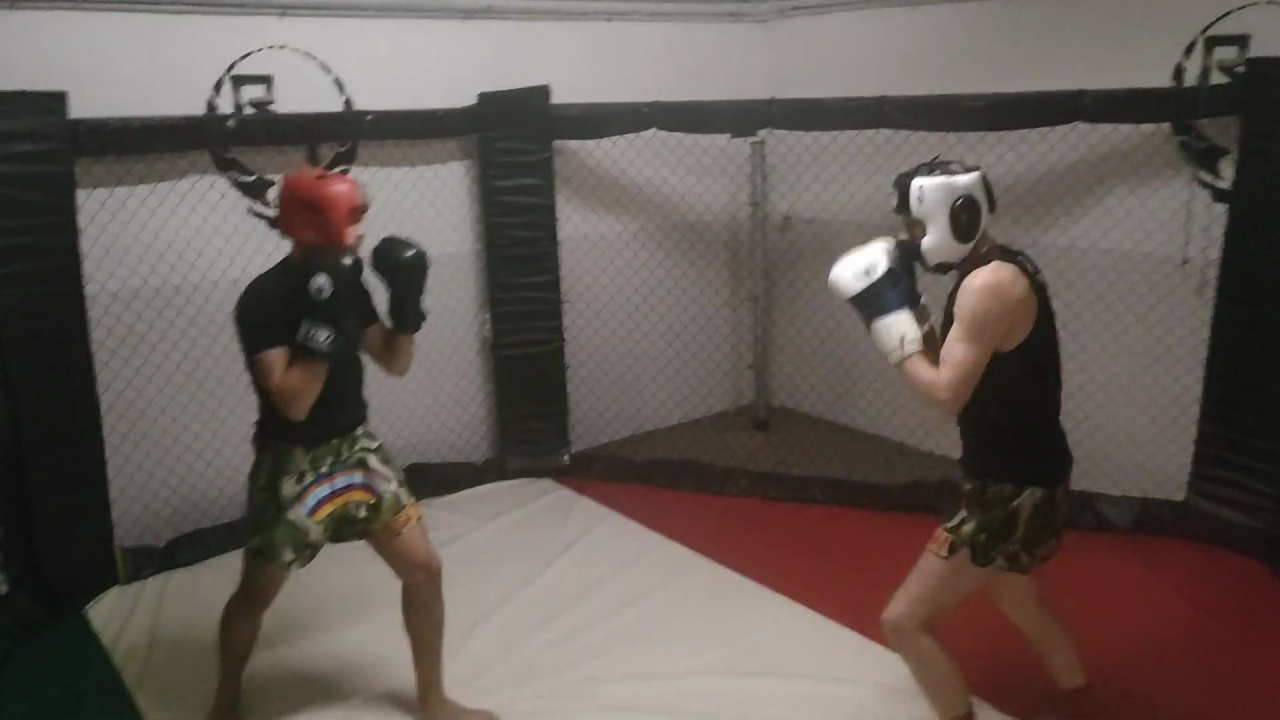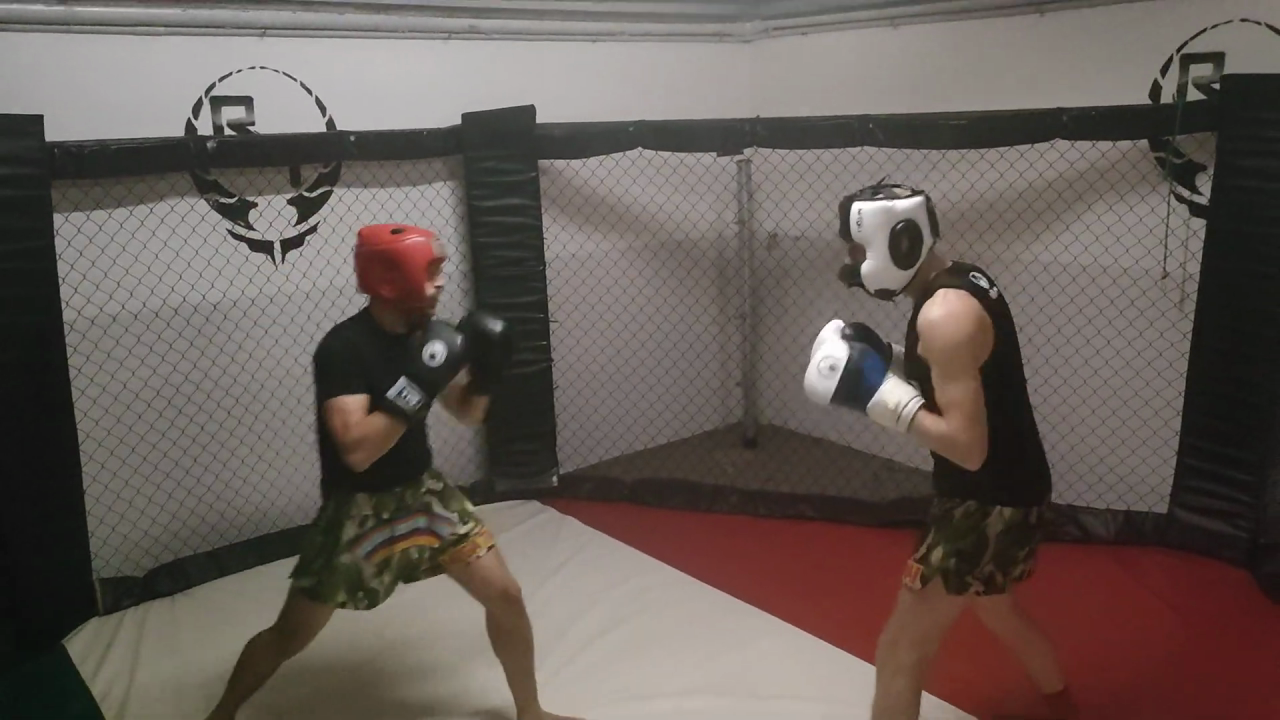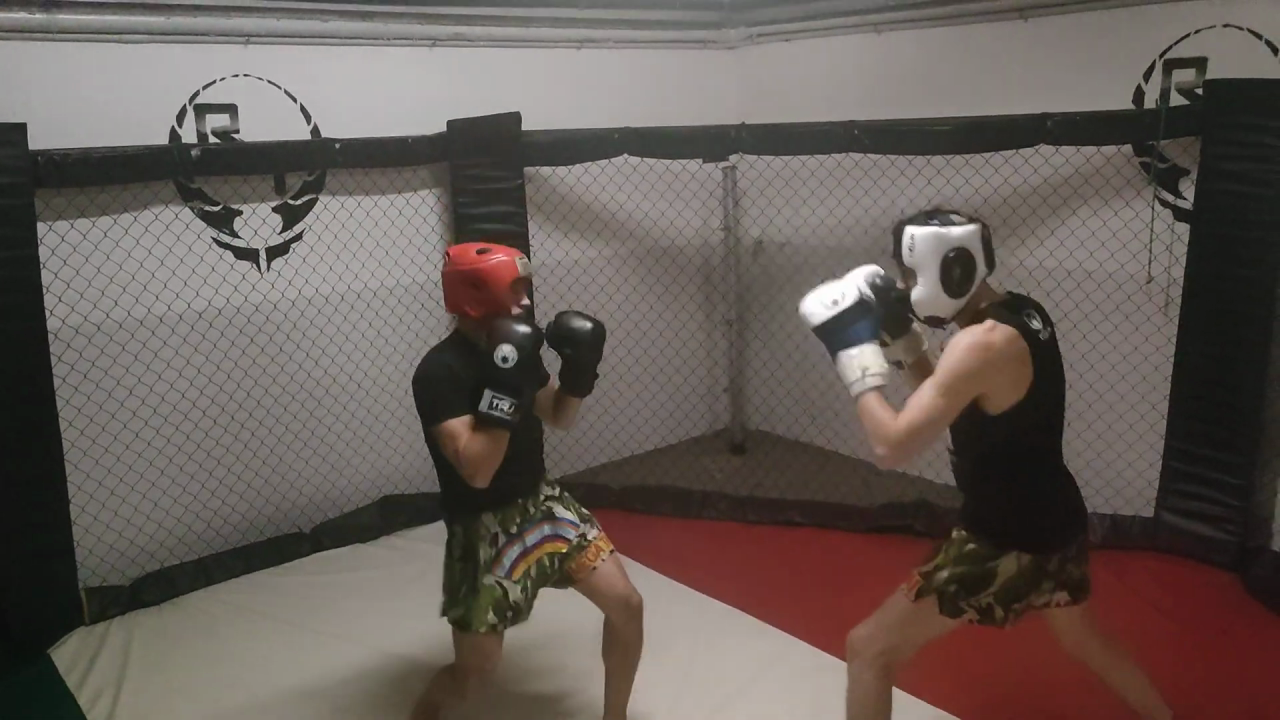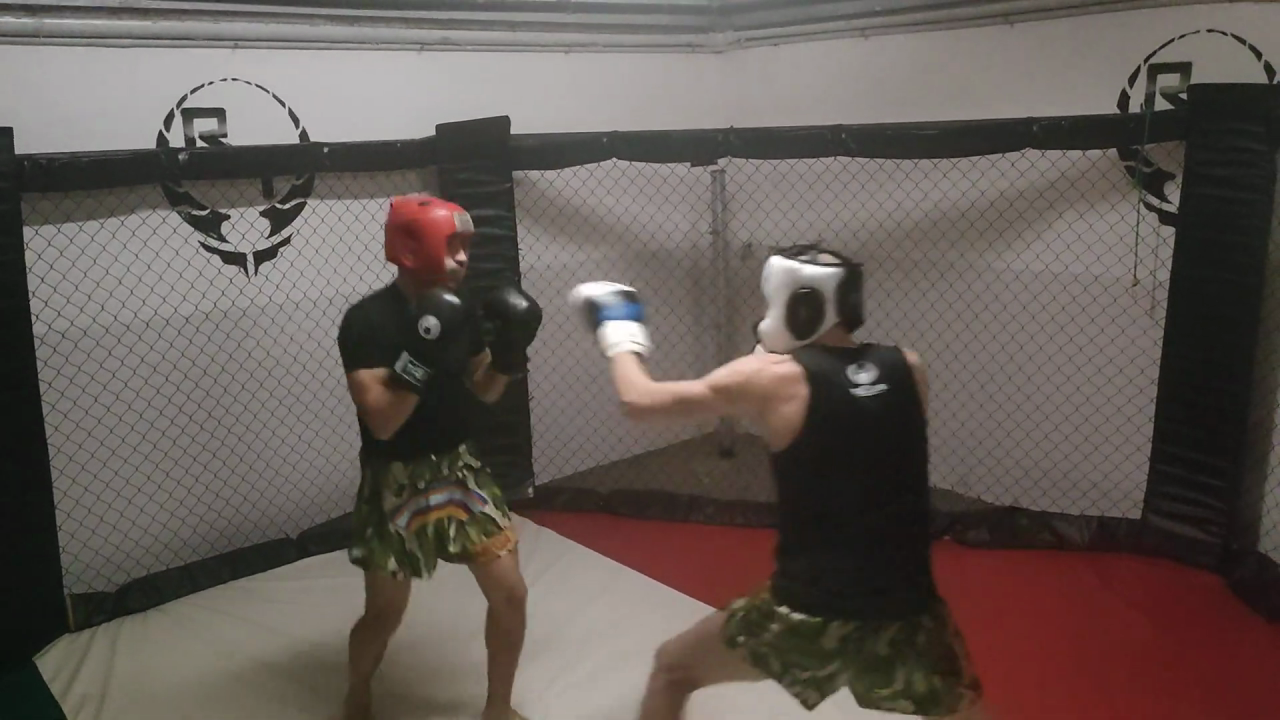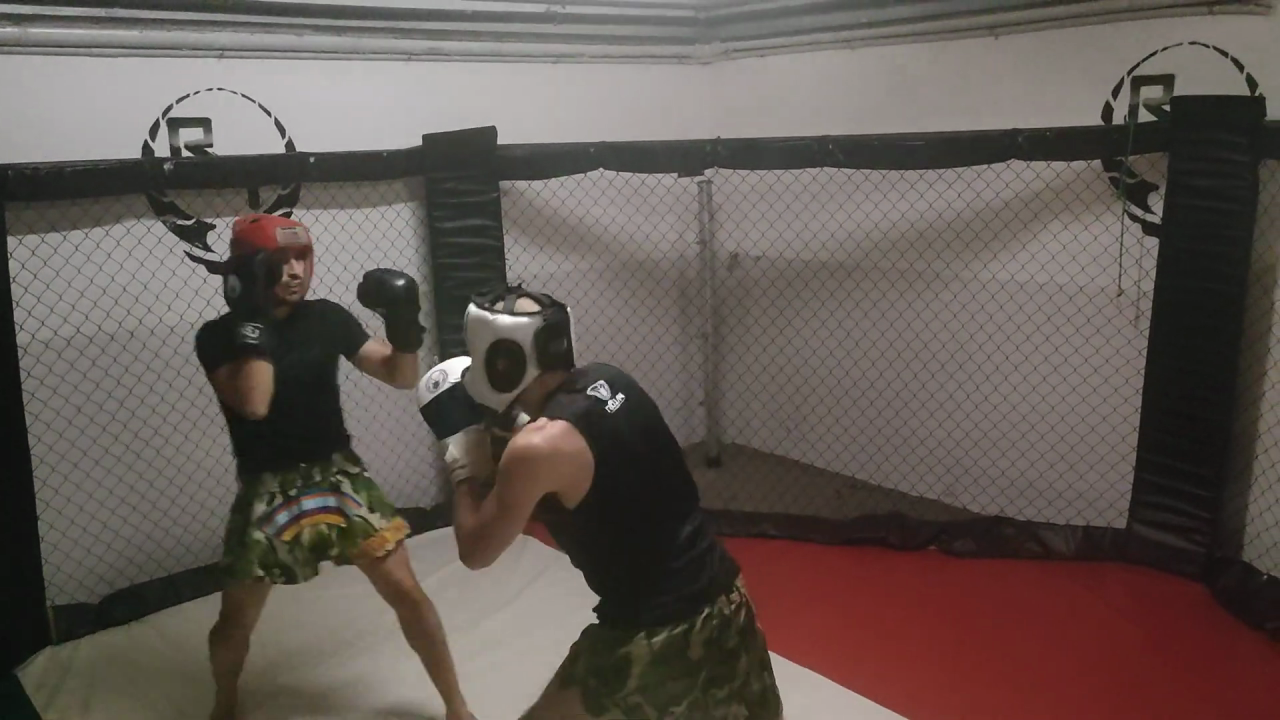
dt=0.5s
person 1, frame 1
left shoulder: (349, 281)
right shoulder: (263, 300)
left elbow: (396, 365)
right elbow: (294, 404)
left wrist: (407, 303)
right wrist: (322, 320)
left hip: (357, 450)
right hip: (293, 464)
left knee: (424, 566)
right knee: (255, 597)
person 1, frame 2
left shoulder: (424, 331)
right shoulder: (344, 349)
left elbow: (468, 414)
right elbow: (358, 451)
left wrist: (485, 373)
right wrist: (417, 381)
left hip: (422, 491)
right hip: (359, 509)
left knee: (505, 594)
right knee: (291, 636)
person 1, frame 3
left shoulder: (517, 343)
right shoulder: (439, 373)
left elbow: (558, 419)
right elbow: (478, 472)
left wrist: (578, 372)
right wrist: (508, 392)
left hip: (542, 503)
right hip: (484, 524)
left knee: (625, 604)
right knee: (475, 674)
person 1, frame 4
left shoulder: (459, 311)
right shoulder: (366, 321)
left elbow: (486, 389)
right elbow: (381, 423)
left wrist: (512, 344)
right wrist: (420, 355)
left hip: (458, 468)
right hip: (396, 478)
left knee: (511, 594)
right knee: (384, 616)
person 1, frame 5
left shoulder: (326, 318)
right shoulder: (219, 337)
left elbow: (401, 377)
right elbow: (252, 405)
left wrist: (403, 324)
right wrist: (253, 319)
left hip: (340, 475)
right hip: (269, 490)
left knee: (406, 594)
right knee: (237, 617)
person 2, frame 1
left shoulder: (989, 285)
right shoulder: (991, 272)
left elbow: (943, 397)
right elbow: (970, 371)
left wrist: (888, 319)
right wrist: (903, 304)
left hip: (1013, 483)
right hip: (1023, 475)
left knee: (904, 622)
right knee: (1018, 603)
person 2, frame 2
left shoulder: (944, 313)
right shoulder: (957, 287)
left elbow: (969, 447)
left wrist: (876, 392)
right wrist: (882, 361)
left hip: (986, 499)
right hip: (1009, 489)
left knee: (900, 651)
right knee: (998, 611)
person 2, frame 3
left shoulder: (984, 344)
right shoulder: (1024, 313)
left elbow: (891, 447)
right elbow: (949, 392)
left wrist: (855, 349)
right wrist: (897, 332)
left hip: (1001, 544)
right hip: (1057, 526)
left knee: (871, 649)
right knee: (1086, 640)
person 2, frame 4
left shoulder: (775, 377)
right shoulder: (908, 369)
left elbow: (641, 401)
left wrist: (617, 325)
left hip: (808, 611)
right hip: (905, 615)
left knee: (673, 667)
person 2, frame 5
left shoulder: (537, 446)
right shoulder: (616, 381)
left elbow: (477, 552)
left wrist: (458, 441)
left hip: (651, 637)
right hip: (723, 603)
